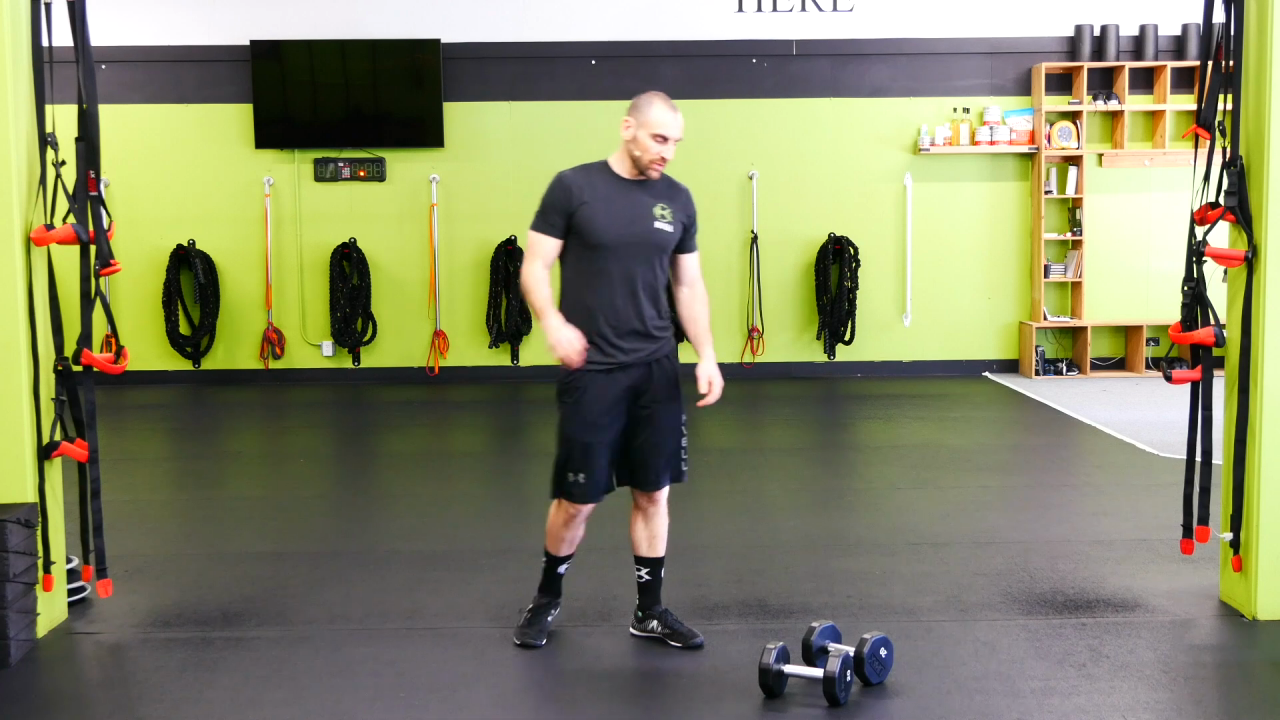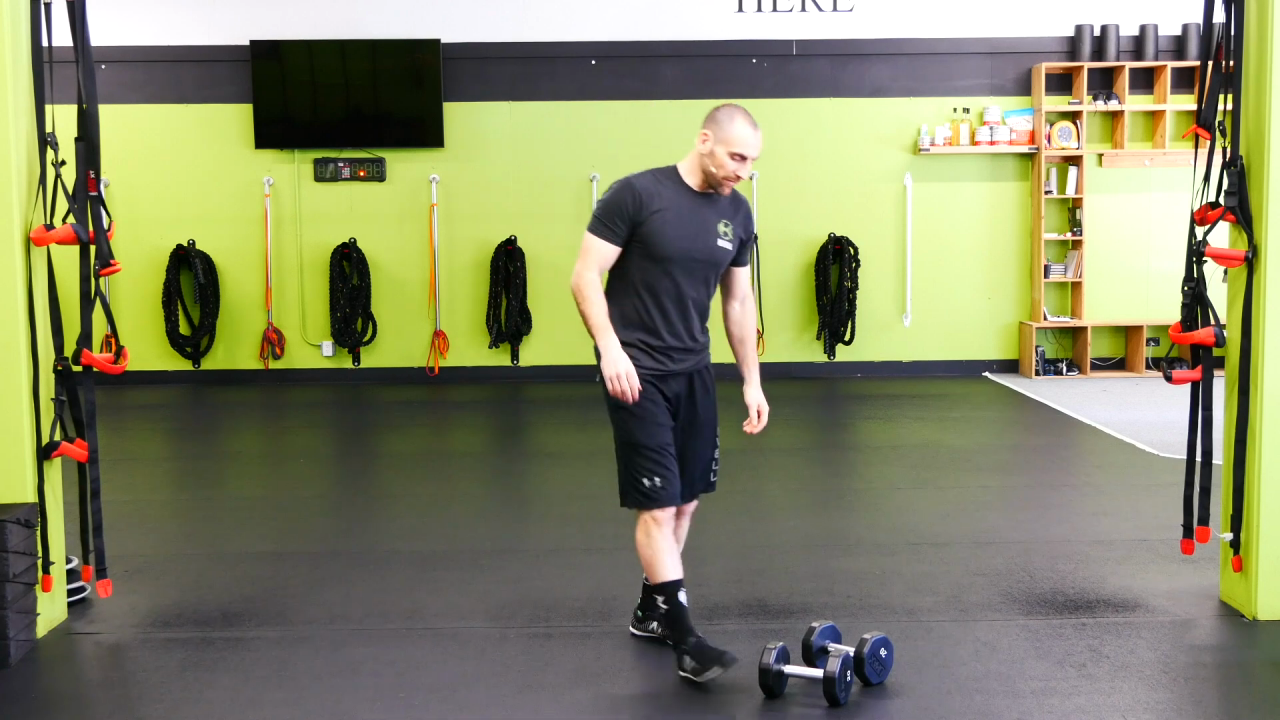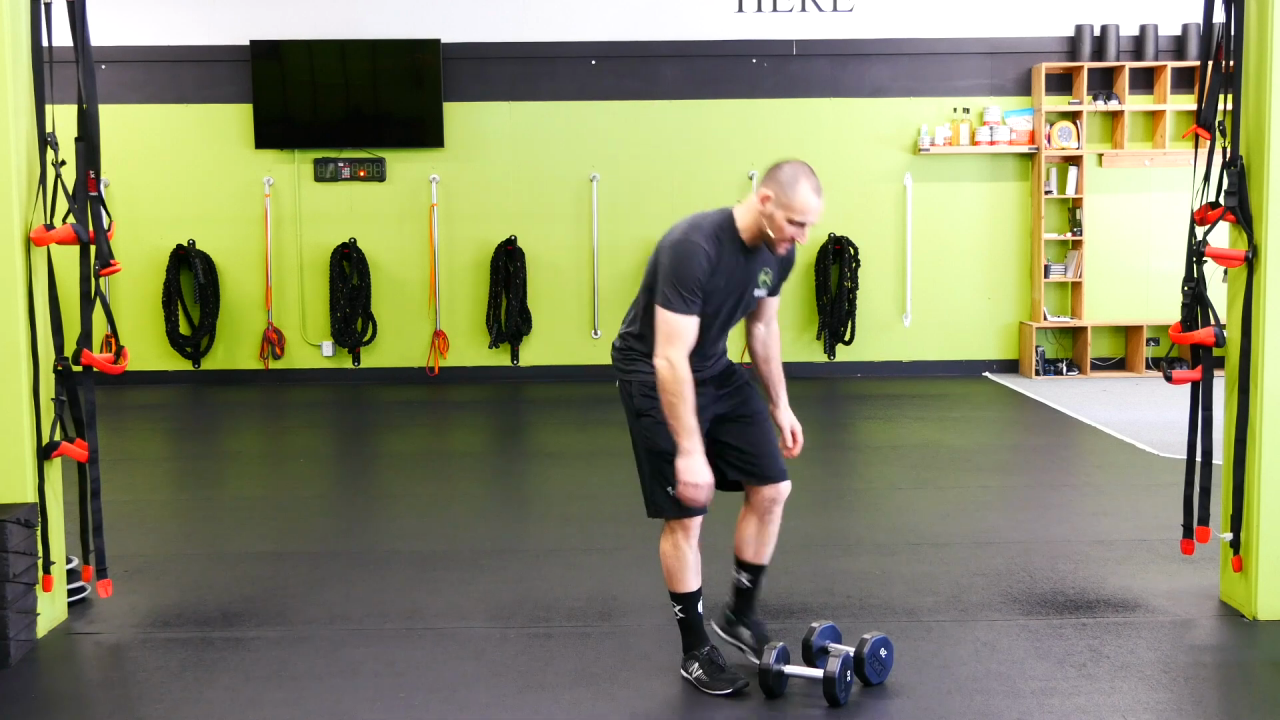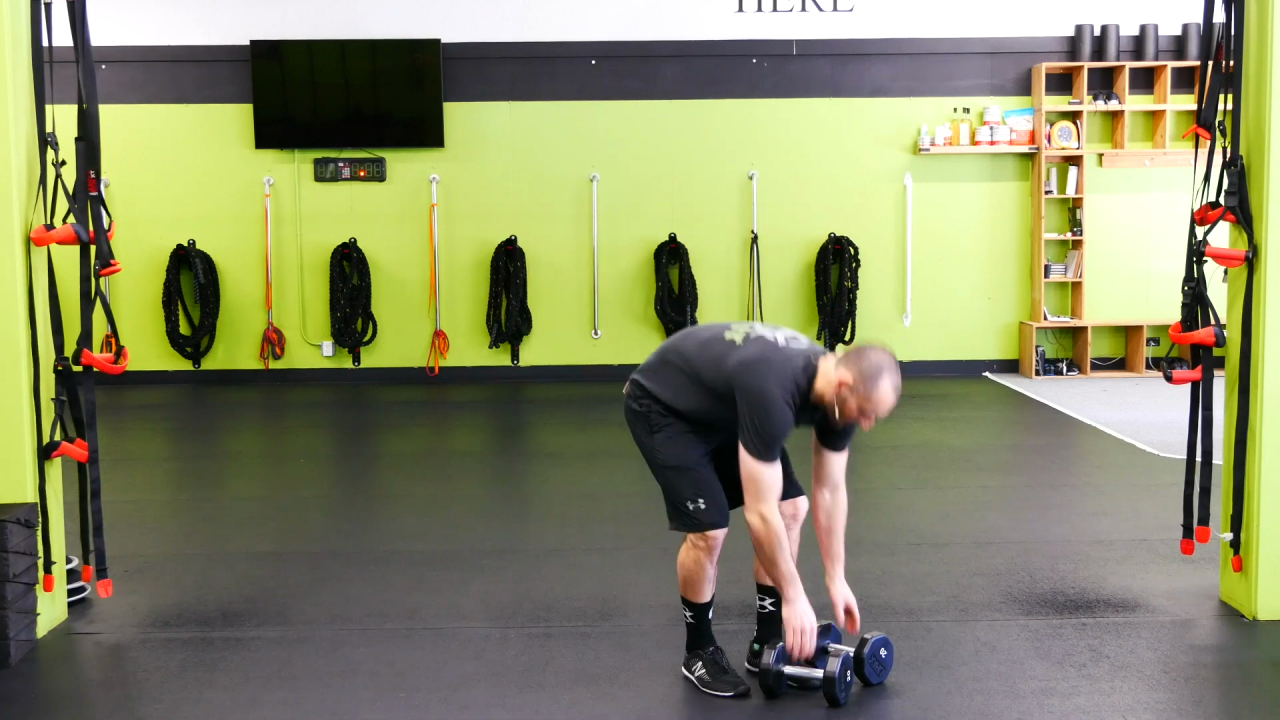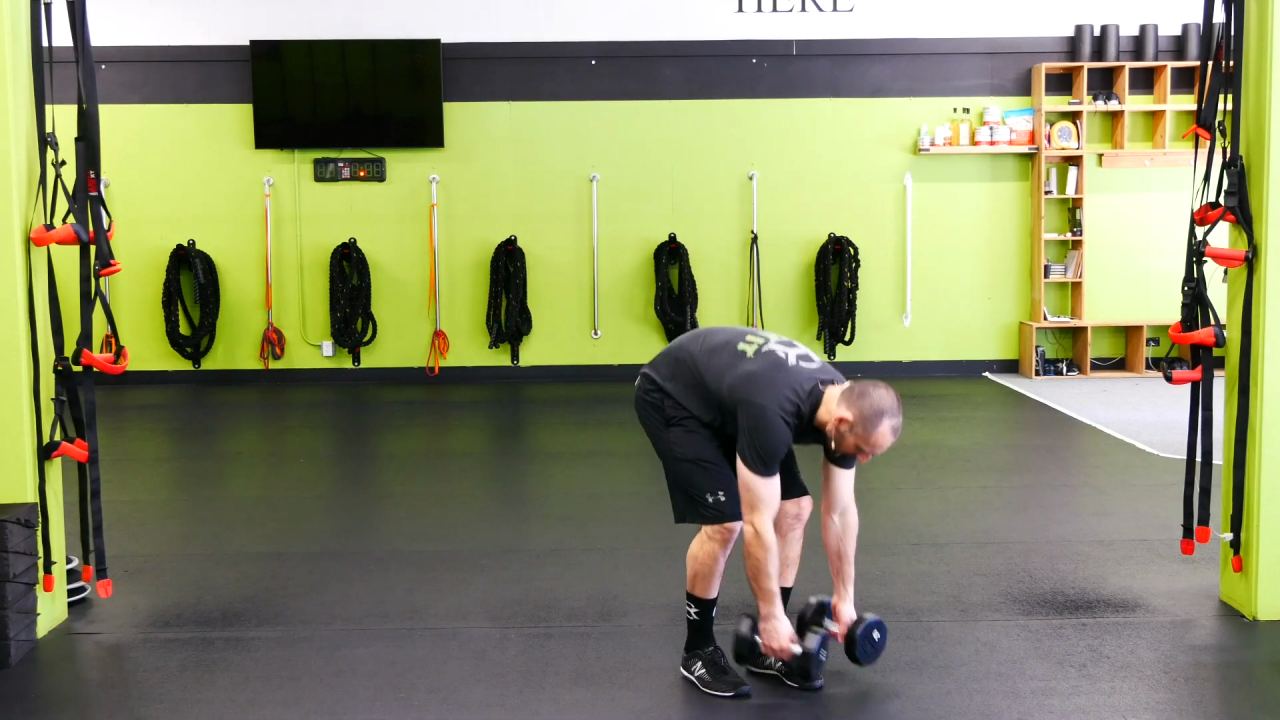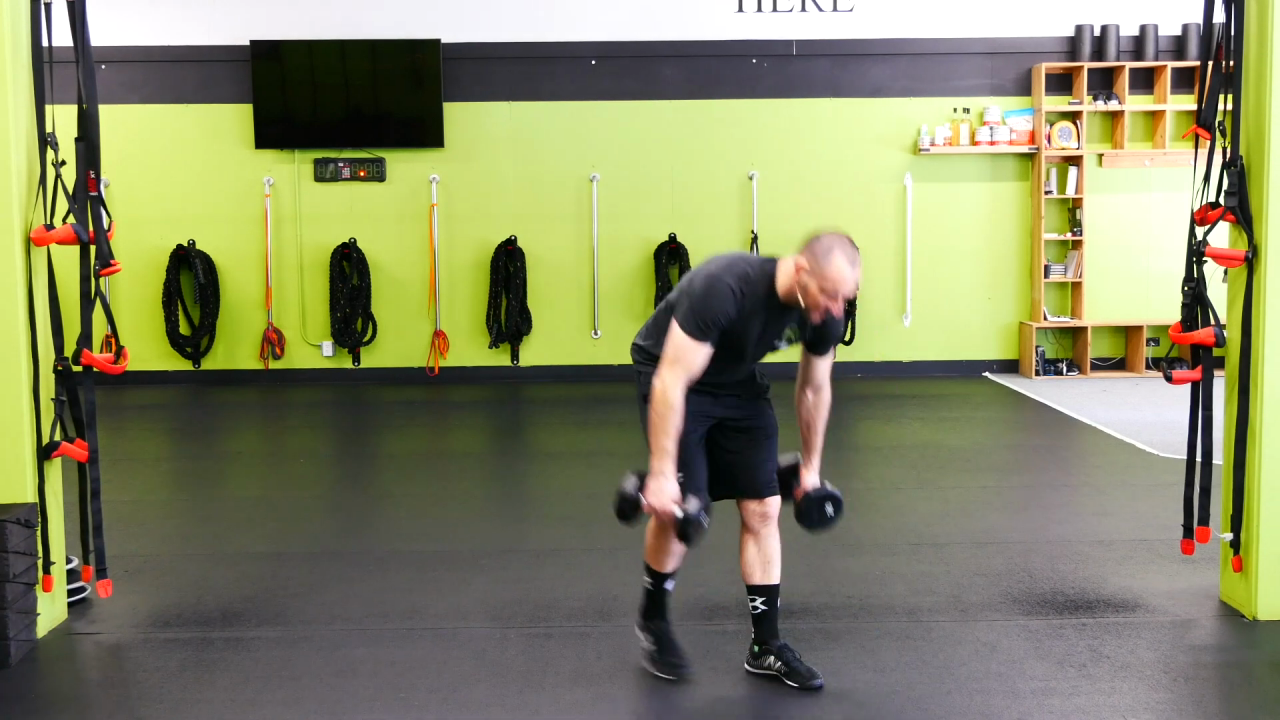
dt=0.4s
person 1, frame 1
left shoulder: (678, 200)
right shoulder: (573, 188)
left elbow: (689, 285)
right elbow: (533, 269)
left wrist: (706, 358)
right wrist: (554, 325)
left hip: (656, 365)
right hip: (591, 369)
left knee: (651, 491)
right knee: (577, 500)
left ankle: (649, 608)
right ankle: (547, 598)
person 1, frame 2
left shoulder: (738, 214)
right shoulder: (636, 193)
left elbow: (739, 302)
right elbow: (586, 275)
left wrist: (752, 382)
right wrist: (610, 349)
left hip: (693, 370)
right hip: (637, 372)
left knee: (683, 501)
right knee: (658, 505)
left ankle: (650, 611)
right ankle: (683, 638)
person 1, frame 3
left shoulder: (778, 251)
right shoulder: (694, 246)
left elbow: (761, 325)
right elbow: (668, 360)
left wrist: (780, 405)
right wrist: (688, 451)
left hip: (714, 371)
right hip: (654, 373)
left knee: (771, 486)
right knee: (685, 513)
left ankle: (742, 615)
right ankle: (696, 650)
person 1, frame 4
left shoulder: (835, 393)
right shoulder: (771, 393)
left elbow: (830, 493)
right elbow: (761, 514)
left wrist: (837, 581)
right wrist: (795, 600)
left hip: (718, 403)
right hip: (660, 404)
left knee: (793, 506)
right knee: (709, 527)
left ankle: (767, 642)
right ankle: (699, 650)
person 1, frame 5
left shoulder: (845, 406)
right shoulder: (772, 415)
left elbow: (840, 512)
right elbow: (758, 526)
left wrist: (844, 598)
right wrist: (771, 618)
left hip: (725, 396)
right hip: (671, 396)
left knee: (795, 508)
right knee: (723, 521)
left ankle: (769, 647)
right ankle: (698, 650)
person 1, frame 6
left shoulder: (824, 312)
right shoulder: (723, 288)
left elbow: (815, 385)
right elbow: (670, 381)
left wrist: (811, 464)
right wrist: (662, 471)
left hip: (738, 383)
right hip: (673, 376)
left knee: (764, 510)
right knee: (677, 512)
left ankle: (767, 645)
right ankle: (653, 620)
